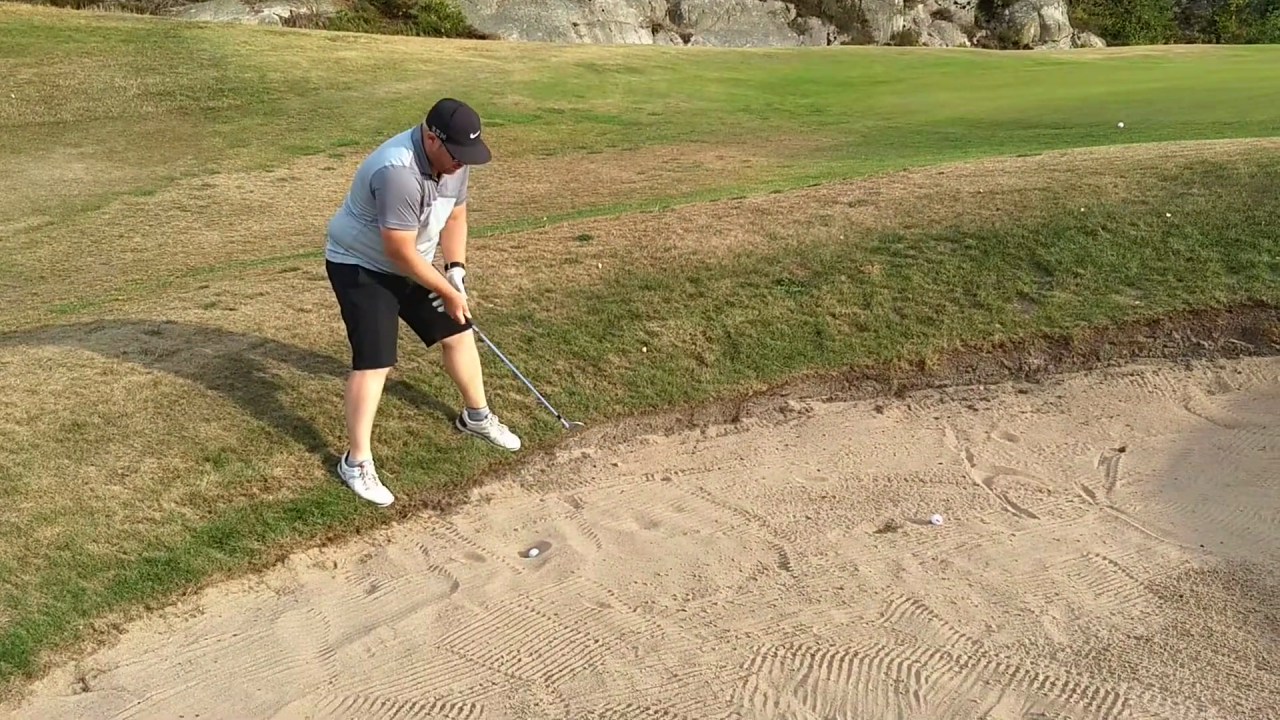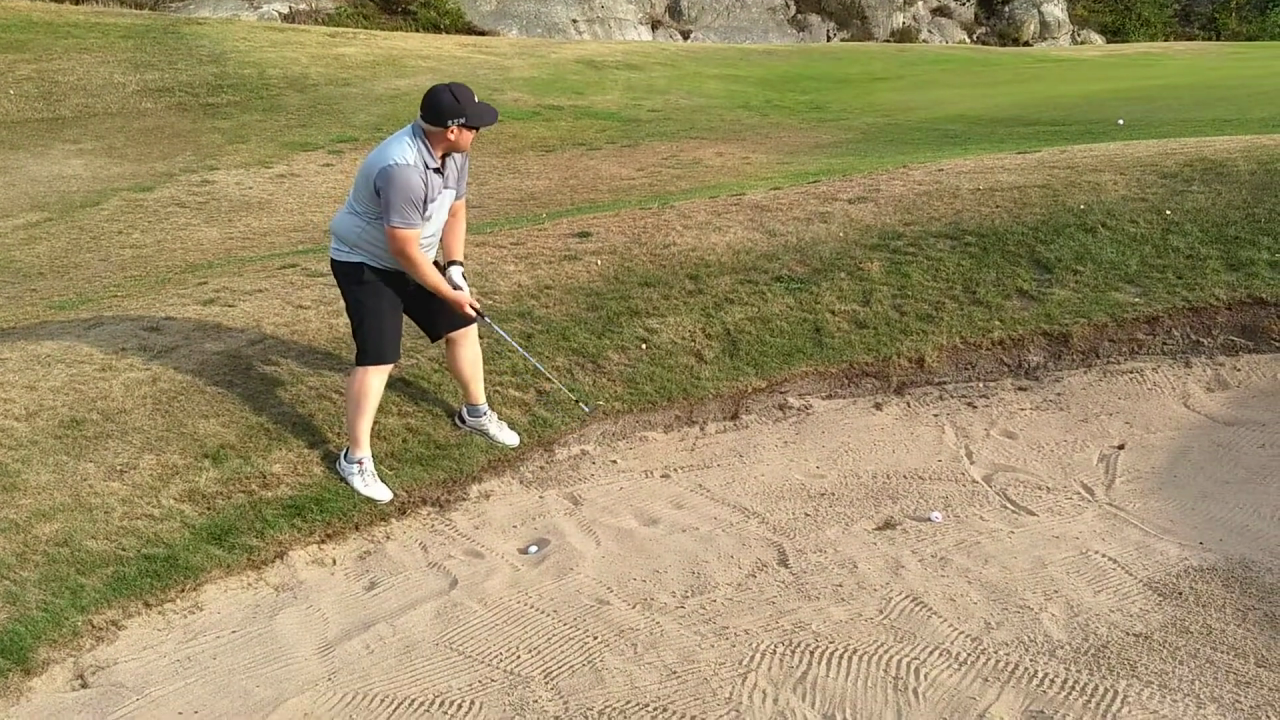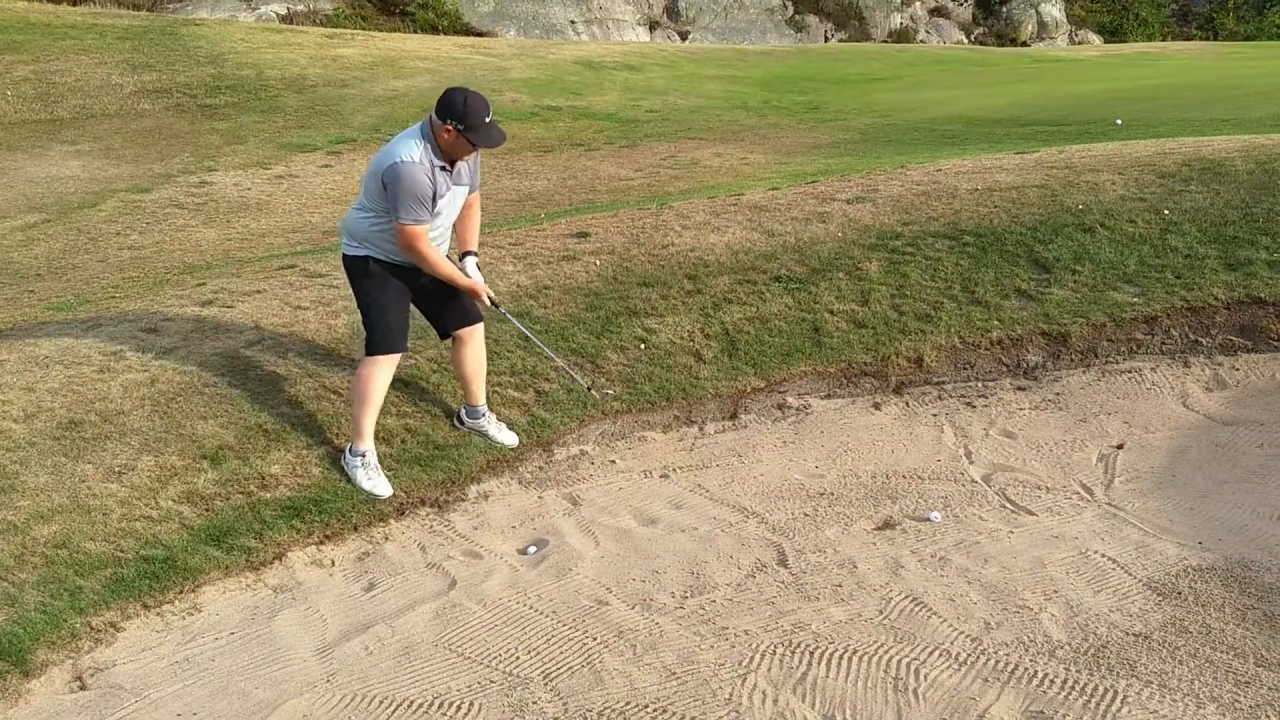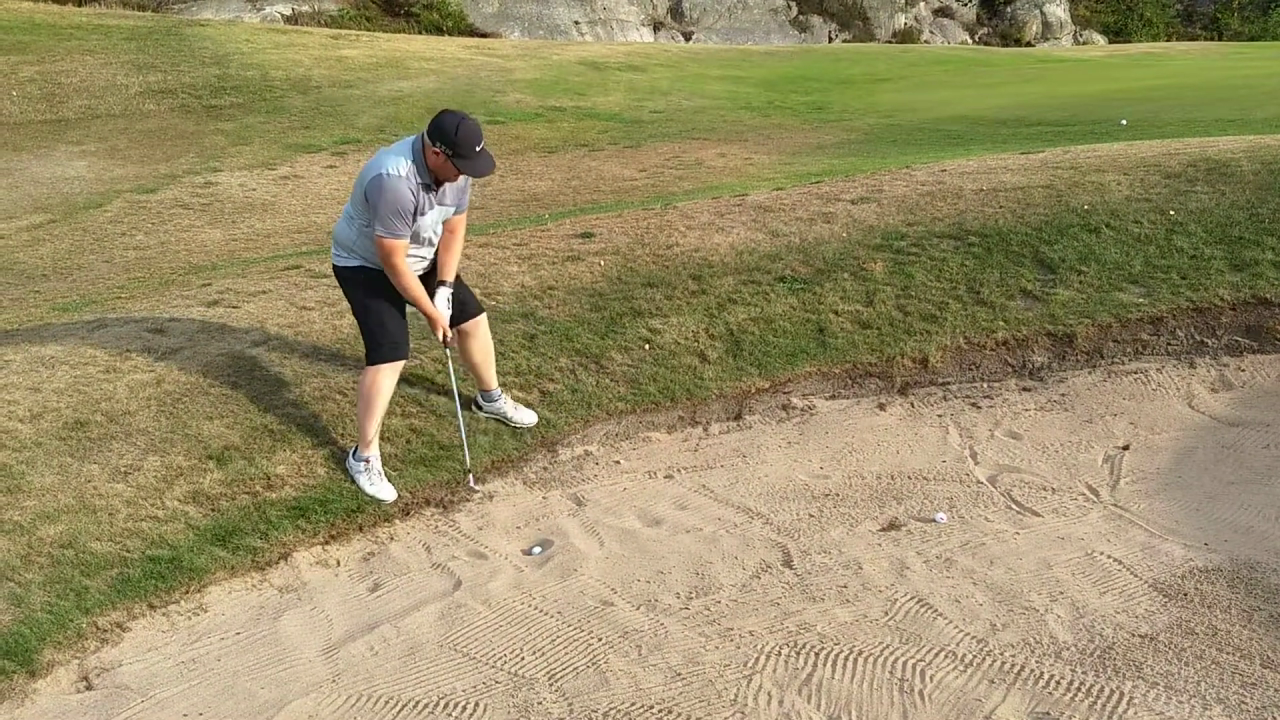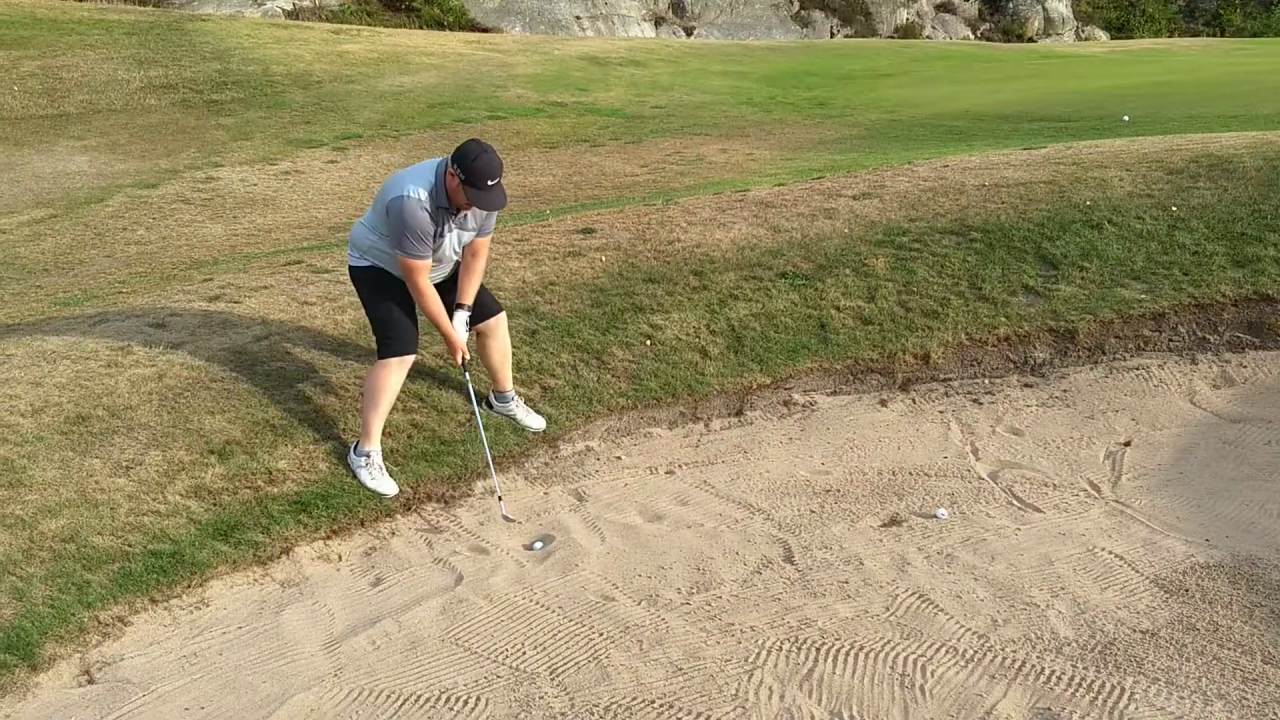
dt=0.4s
person 1, frame 1
left shoulder: (452, 160)
right shoulder: (398, 171)
left elbow: (455, 216)
right elbow: (400, 251)
left wrist: (456, 270)
right wrist: (447, 292)
left hip: (413, 263)
right hip: (362, 267)
left knee: (458, 333)
right knee: (374, 362)
left ankle: (477, 415)
right ankle: (357, 462)
person 1, frame 2
left shoulder: (452, 153)
right shoulder: (402, 169)
left elbow: (455, 211)
right elbow: (404, 251)
left wrist: (455, 269)
right wrist: (449, 294)
left hip: (416, 260)
right hip: (366, 264)
left knee: (463, 328)
right knee: (377, 359)
left ankle: (476, 412)
right ankle: (356, 459)
person 1, frame 3
left shoulder: (463, 151)
right shoulder: (409, 166)
left elbow: (470, 204)
right elbow: (414, 244)
left wrist: (470, 259)
right wrist: (464, 282)
left hip: (426, 257)
right hip: (376, 259)
left knee: (470, 326)
right knee: (386, 349)
left ankle: (475, 413)
right ankle: (360, 452)
person 1, frame 4
left shoulder: (455, 167)
right shoulder: (394, 180)
left elbow: (453, 229)
right elbow: (391, 260)
left wrist: (444, 288)
right wrist: (430, 312)
left hip: (422, 261)
right hip: (367, 265)
left knee: (473, 319)
right knee: (388, 357)
left ankle: (492, 398)
right ankle: (363, 457)
person 1, frame 5
left shoulder: (481, 191)
right shoulder: (413, 202)
left elbow: (476, 254)
right elbow: (416, 281)
left wrist: (462, 312)
right wrist: (449, 335)
left hip: (440, 266)
right hip: (381, 268)
left knee: (493, 318)
right knee: (399, 353)
left ankle: (504, 398)
right ankle: (366, 452)
